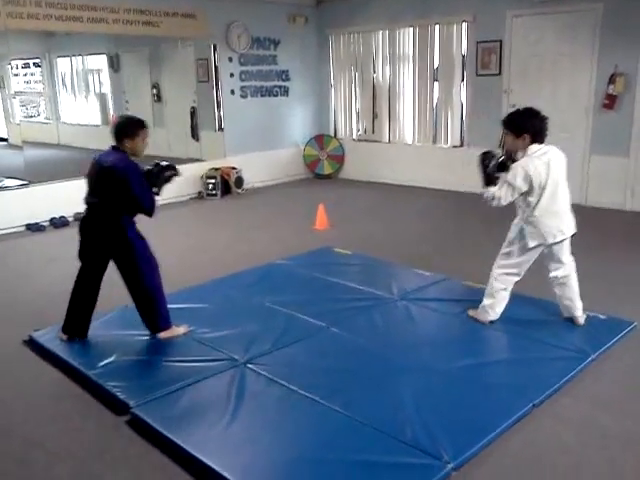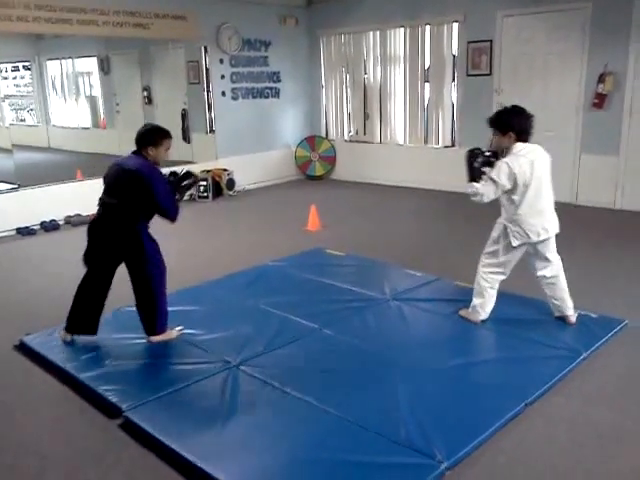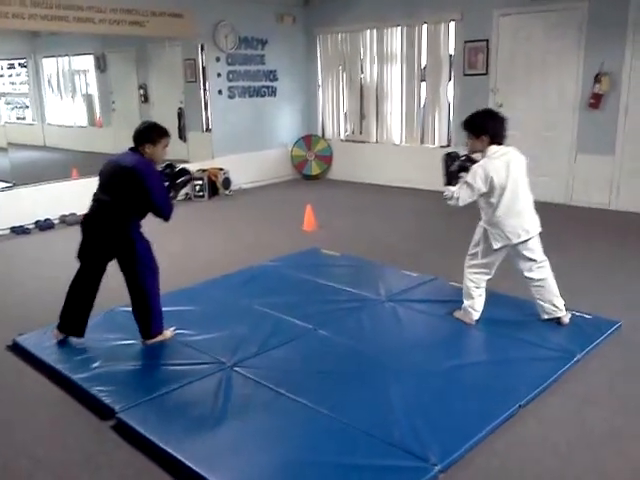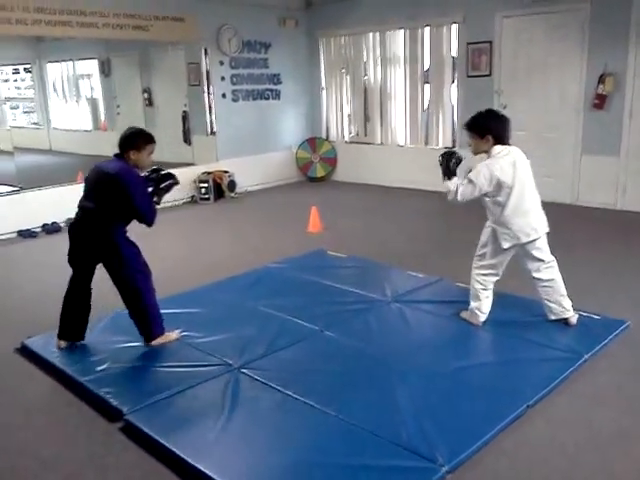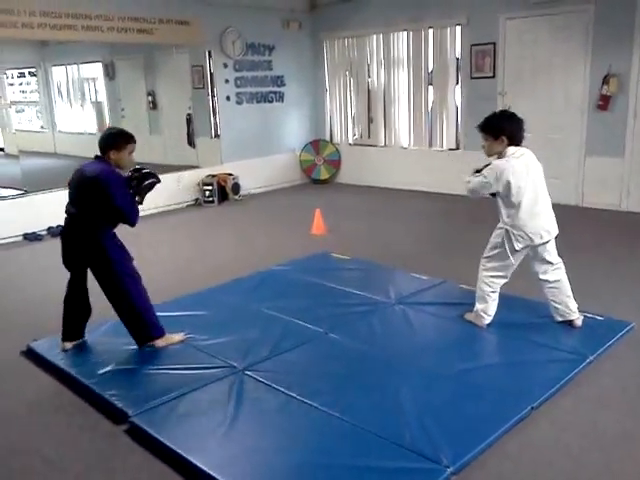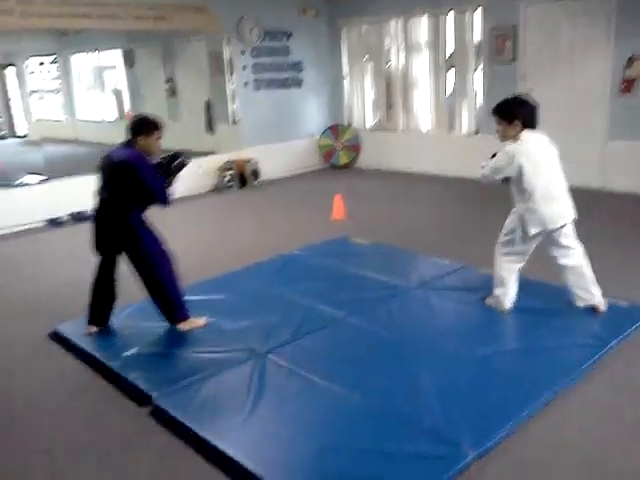
dt=0.3s
person 1, frame 1
left shoulder: (101, 160)
right shoulder: (127, 166)
right elbow: (146, 205)
left wrist: (144, 181)
right wrist: (153, 185)
left hip: (92, 225)
right hip: (116, 228)
left knee: (88, 277)
right knee: (145, 273)
left ankle: (71, 329)
right ankle: (161, 326)
person 1, frame 2
left shoulder: (119, 165)
right shoulder: (150, 172)
right elbow: (170, 213)
left wrist: (166, 187)
right wrist: (175, 192)
left hip: (102, 227)
right hip: (129, 231)
left knee: (96, 277)
right knee: (152, 275)
left ankle: (72, 328)
right ankle: (157, 330)
person 1, frame 3
left shoulder: (116, 162)
right shoulder: (147, 169)
right elbow: (164, 212)
left wrist: (160, 182)
right wrist: (171, 189)
left hip: (95, 223)
right hip: (122, 230)
left knee: (87, 276)
right knee: (145, 276)
left ankle: (65, 328)
right ankle: (153, 332)
person 1, frame 4
left shoulder: (101, 167)
right shoulder: (128, 176)
right elbow: (147, 218)
left wrist: (144, 187)
right wrist: (153, 195)
left hip: (80, 230)
right hip: (106, 235)
left knee: (79, 281)
right knee: (137, 279)
left ankle: (66, 335)
right ankle: (155, 334)
person 1, frame 5
left shoulder: (84, 170)
right shoulder: (110, 177)
right elbow: (130, 218)
left wrist: (127, 186)
right wrist: (137, 195)
left hip: (72, 235)
right hip: (96, 239)
left knee: (77, 283)
right knee: (127, 284)
left ankle: (70, 337)
right ankle: (154, 335)
person 1, frame 6
left shoulder: (113, 156)
right shoulder: (139, 161)
right elbow: (161, 197)
left wrist: (156, 172)
right wrist: (164, 177)
left hip: (105, 219)
right hip: (127, 222)
left knee: (107, 266)
right knee: (158, 265)
left ankle: (95, 321)
right ankle: (180, 318)
person 2, frame 1
left shoulder: (523, 167)
right shoulder: (557, 155)
left elbow: (498, 198)
left hip: (532, 230)
right hip: (560, 225)
left knee: (505, 269)
right knee: (563, 269)
left ankle: (487, 312)
right ankle: (575, 313)
person 2, frame 2
left shoulder: (507, 165)
right shoulder: (541, 154)
left elbow: (481, 194)
left hip: (516, 228)
right hip: (543, 224)
left knee: (491, 267)
right knee: (550, 268)
left ankle: (477, 311)
right ankle: (567, 312)
person 2, frame 3
left shoulder: (482, 169)
right shoulder: (515, 156)
left elbow: (457, 198)
left hip: (497, 230)
right hip: (525, 225)
left knee: (476, 268)
right knee: (537, 268)
left ankle: (470, 312)
right ankle: (558, 312)
person 2, frame 4
left shoulder: (488, 168)
right shoulder: (518, 154)
left elbow: (459, 193)
left wrist: (449, 174)
left hip: (505, 229)
right hip: (532, 224)
left knee: (484, 269)
right knee: (545, 268)
left ankle: (477, 313)
right ankle: (565, 312)
person 2, frame 5
left shoulder: (499, 168)
right shoulder: (529, 157)
left elbow: (473, 189)
left wrist: (477, 175)
right wrist: (488, 174)
left hip: (516, 231)
right hip: (543, 226)
left knee: (491, 270)
right knee: (552, 270)
left ankle: (481, 315)
right ankle: (571, 315)
person 2, frame 6
left shoulder: (513, 151)
right shoulder: (545, 141)
left elbow: (487, 174)
left wrist: (494, 161)
left hip: (532, 215)
right hip: (559, 210)
left knee: (507, 253)
right knee: (571, 255)
left ankle: (501, 300)
right ankle: (593, 299)
